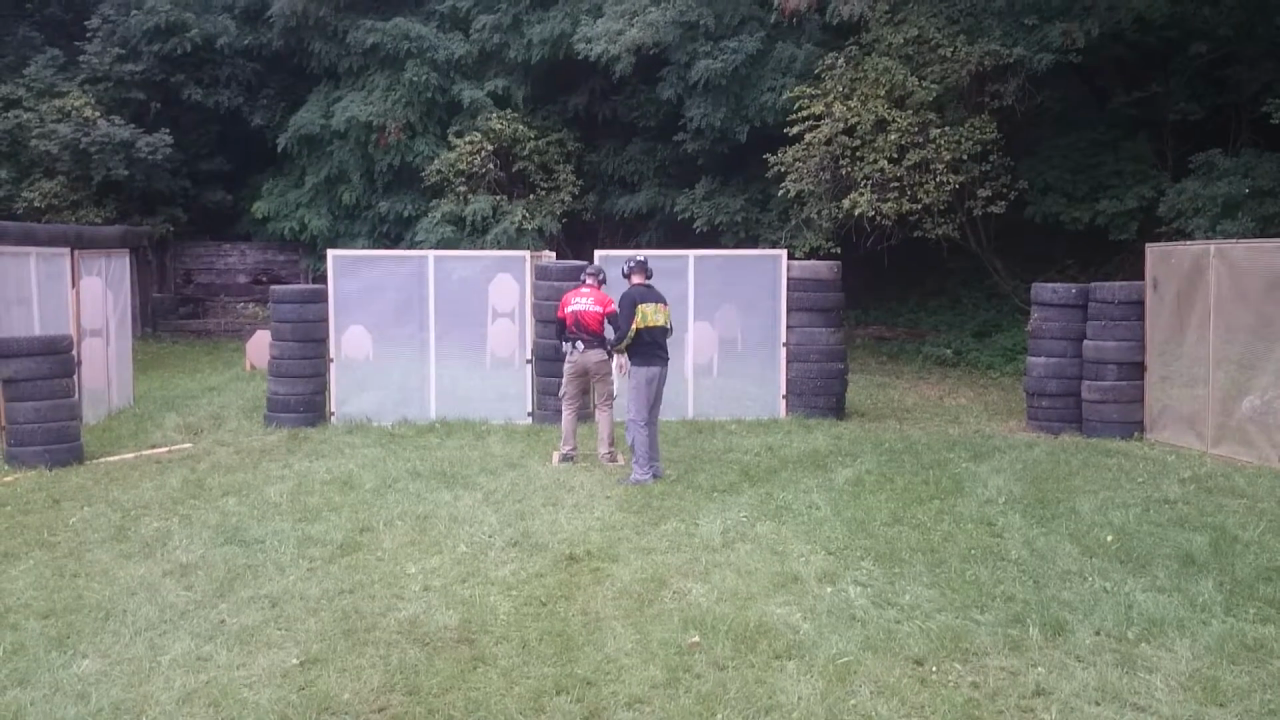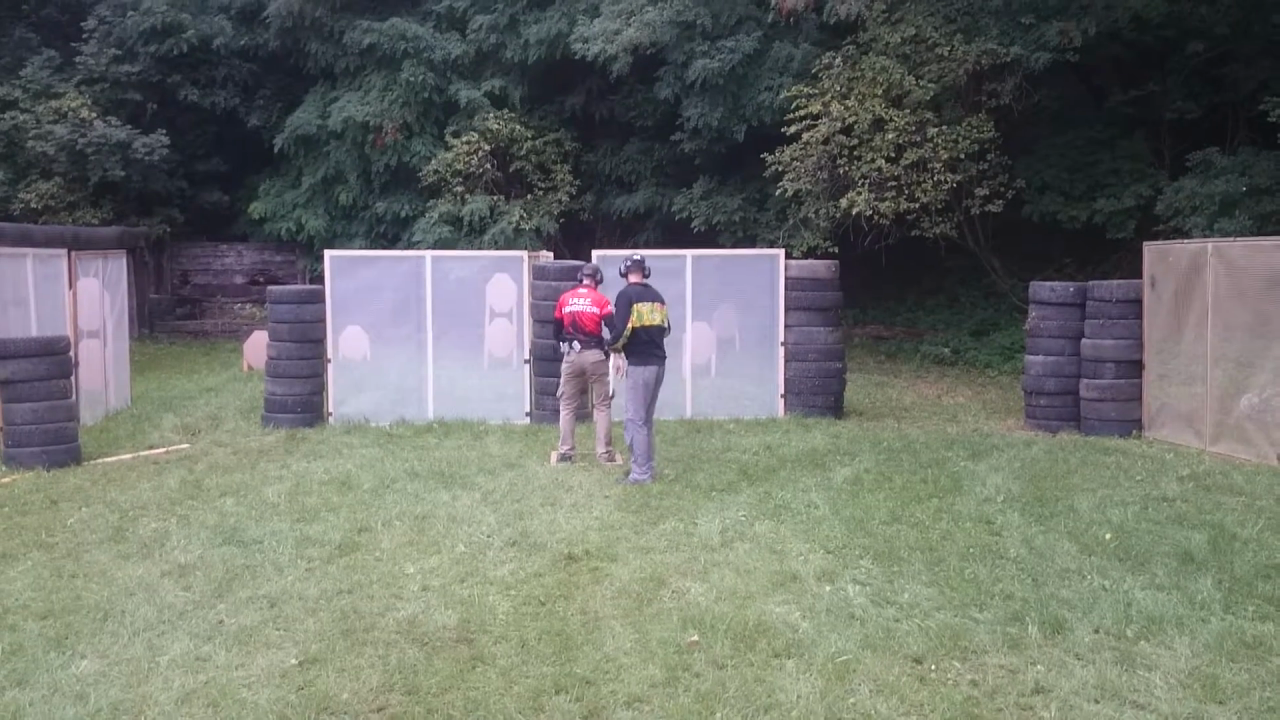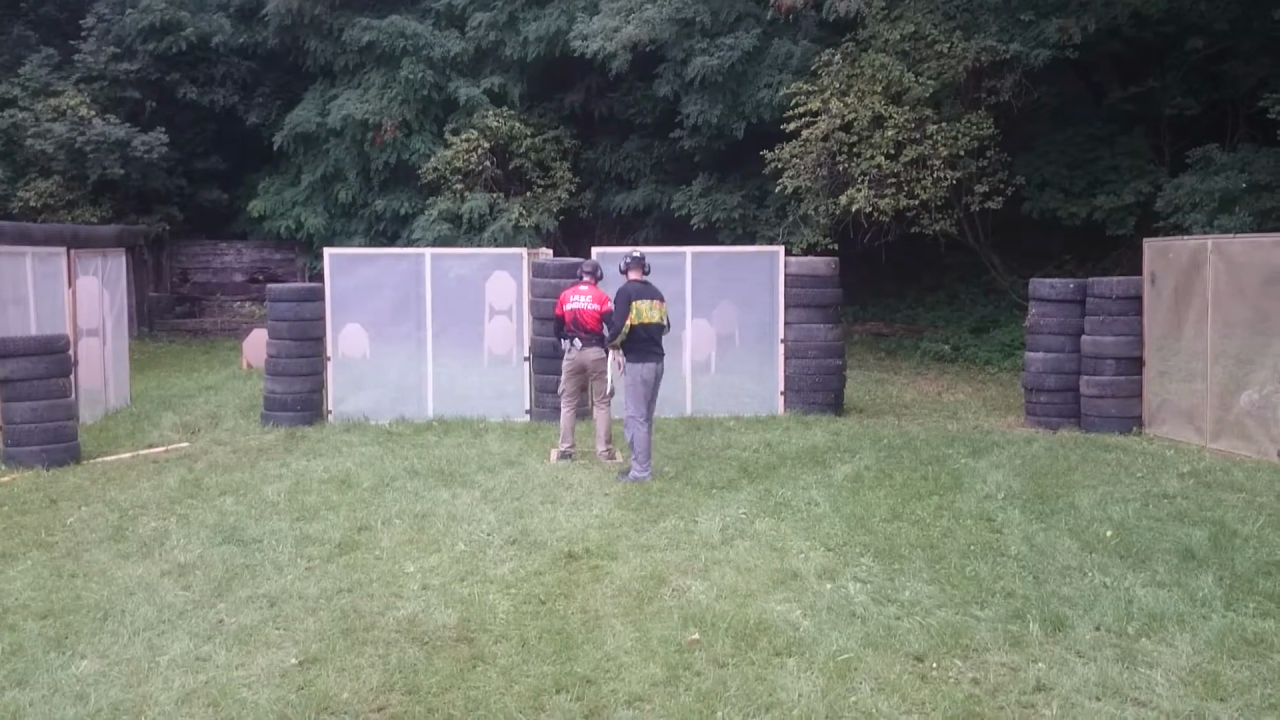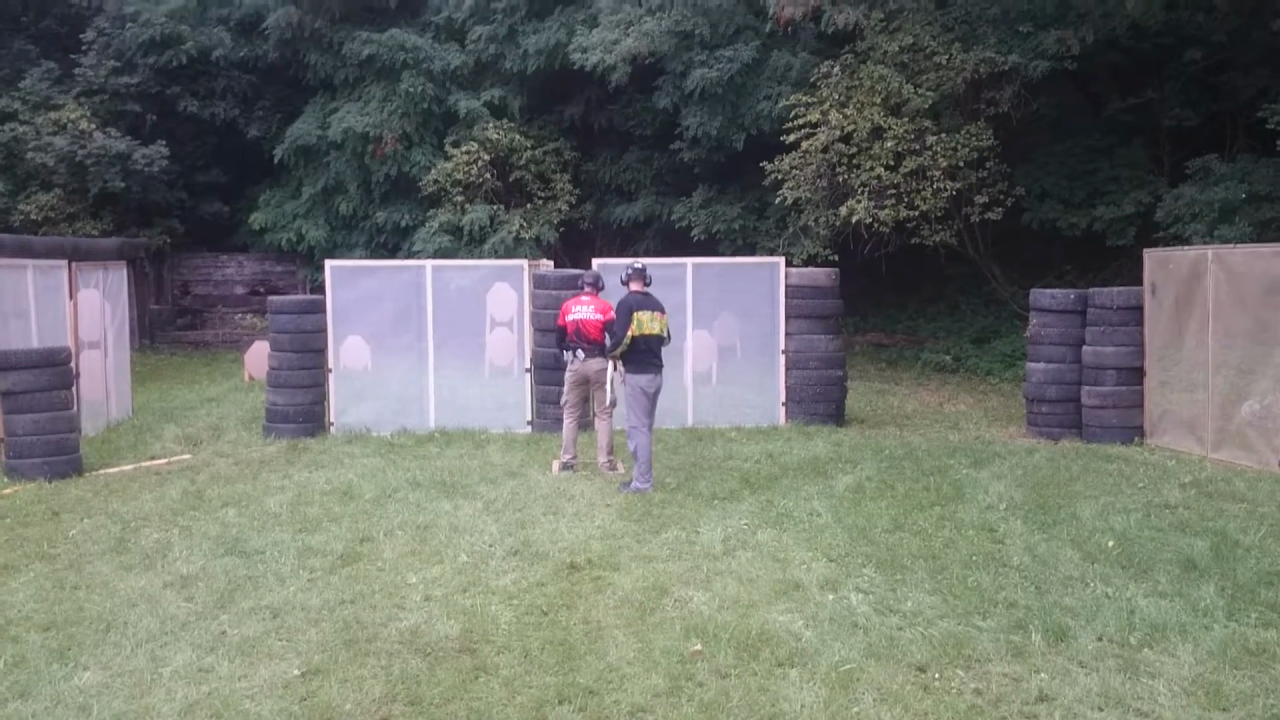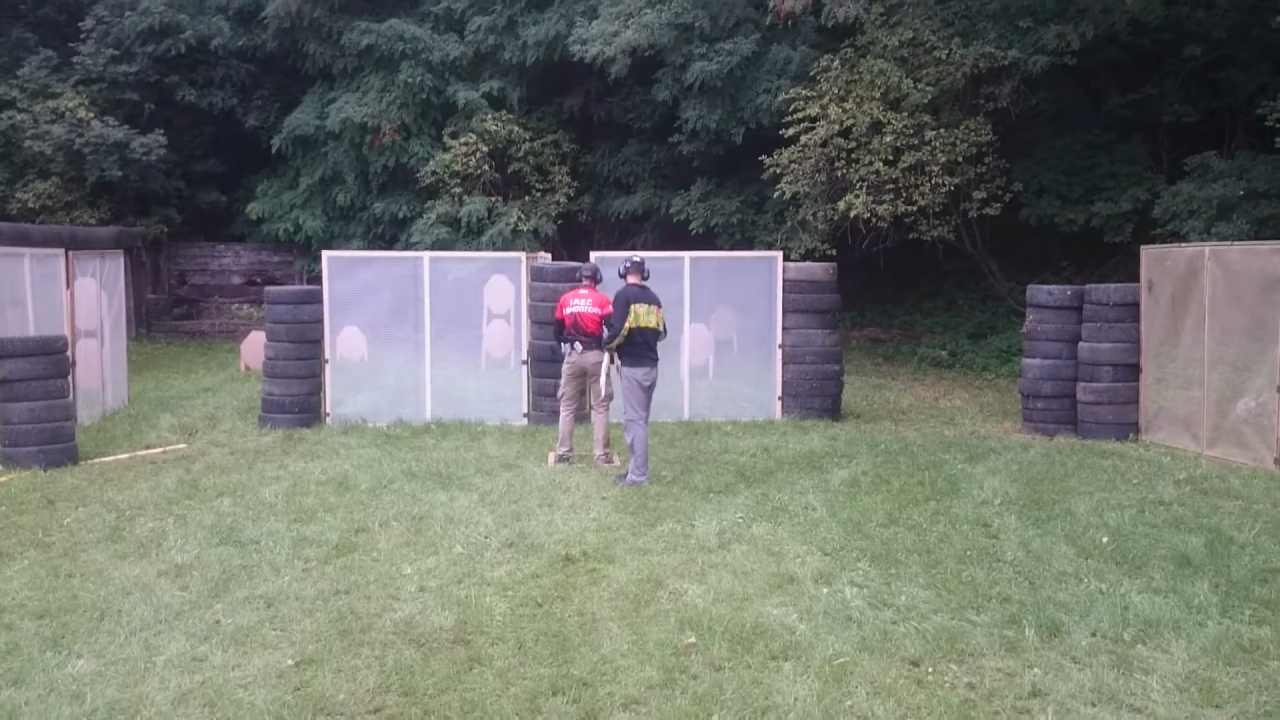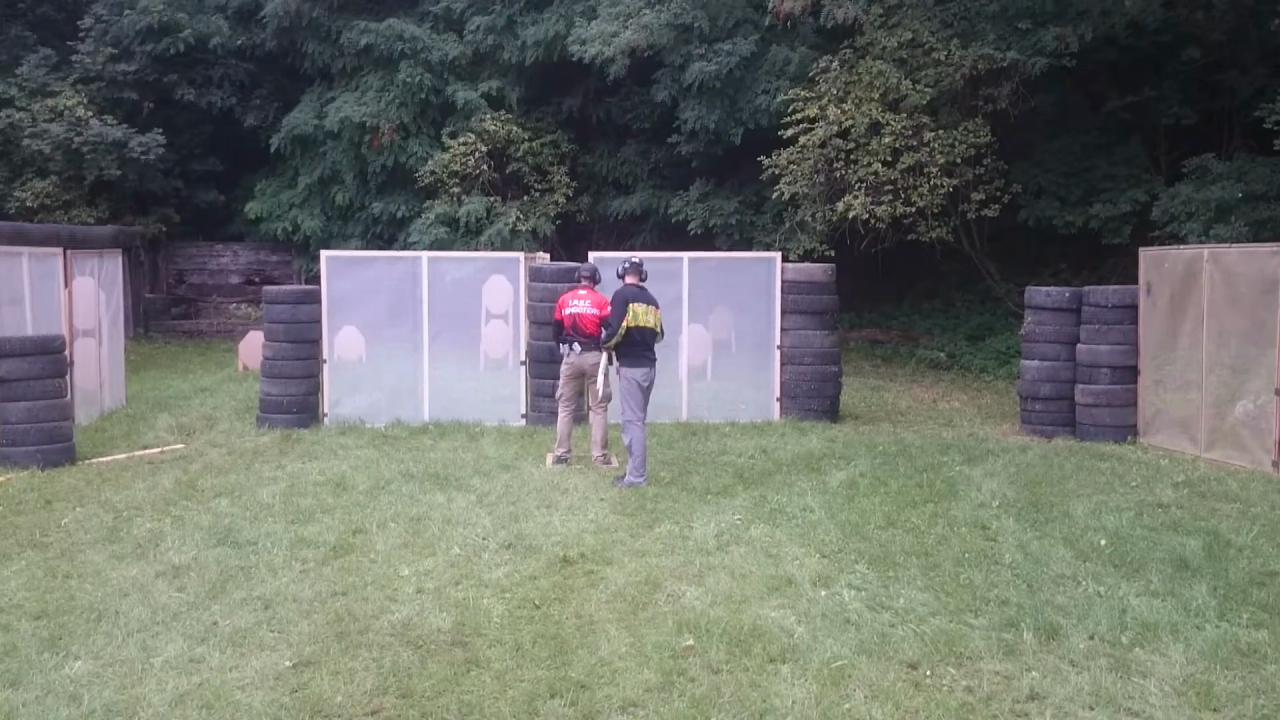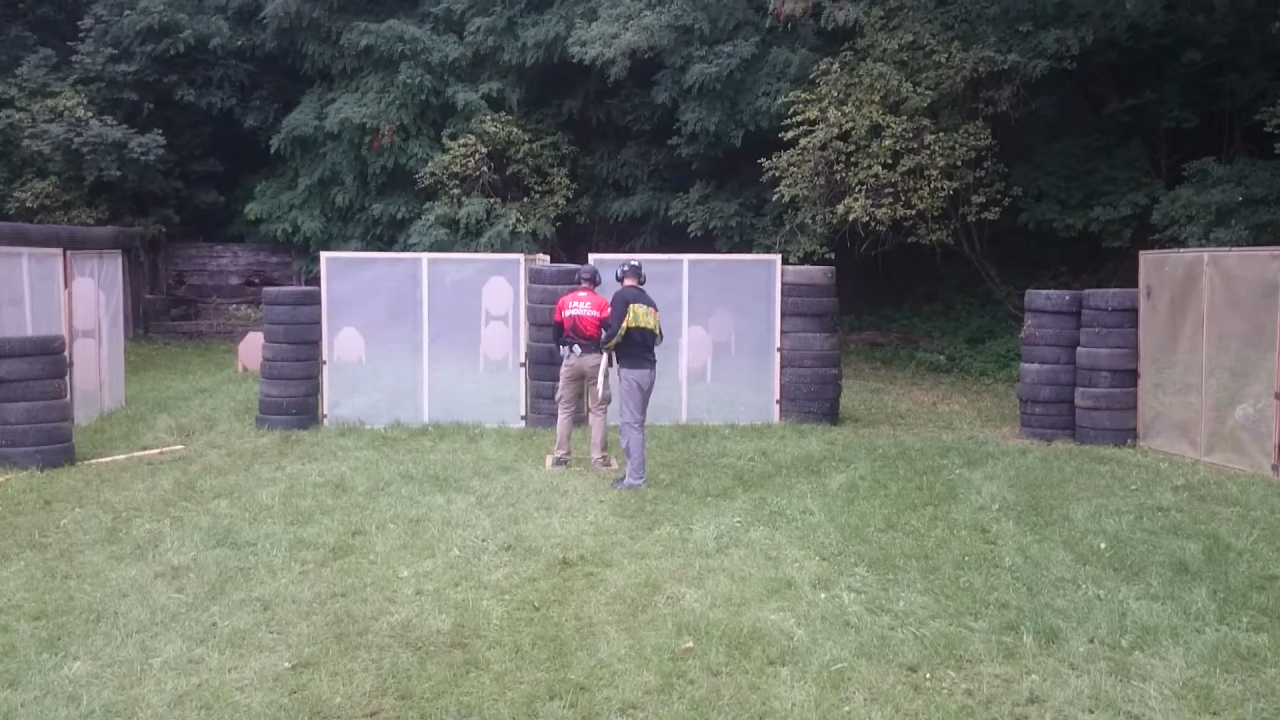
dt=0.1s
person 1, frame 1
left shoulder: (630, 295)
right shoulder: (659, 297)
left elbow: (626, 331)
right elbow: (668, 330)
left wrist: (616, 347)
left hip: (642, 364)
right hip: (660, 363)
left knee: (637, 420)
right knee: (651, 419)
left ankle: (642, 473)
right ankle: (653, 467)
person 1, frame 2
left shoulder: (626, 294)
right shoulder: (657, 296)
left elbow: (621, 330)
right elbow: (666, 329)
left wrist: (614, 347)
left hip: (639, 364)
right hip: (658, 362)
left knee: (635, 419)
right knee: (646, 418)
left ankle: (640, 473)
right ankle: (645, 467)
person 1, frame 3
left shoulder: (626, 291)
right shoulder: (656, 293)
left elbow: (620, 327)
right elbow: (665, 326)
left wrist: (612, 344)
left hip: (637, 361)
right hip: (656, 360)
left knee: (635, 417)
right knee: (646, 416)
left ankle: (640, 471)
right ankle: (641, 465)
person 1, frame 4
left shoulder: (627, 302)
right shoulder: (657, 304)
left elbow: (621, 337)
right elbow: (665, 338)
left wrist: (612, 353)
left hip: (637, 372)
right hip: (655, 372)
left knee: (637, 427)
right knee: (645, 426)
left ankle: (642, 482)
right ankle: (642, 477)
person 1, frame 5
left shoulder: (624, 295)
right shoulder: (654, 298)
left elbow: (618, 329)
right elbow: (661, 332)
left wrist: (608, 345)
left hip: (633, 365)
right hip: (651, 365)
left knee: (634, 420)
right knee: (640, 419)
left ankle: (638, 475)
right ankle: (638, 470)
person 1, frame 6
left shoulder: (622, 294)
right shoulder: (651, 299)
left elbow: (616, 328)
right elbow: (659, 334)
left wrist: (606, 345)
left hip: (631, 366)
right hip: (649, 365)
left knee: (631, 421)
right knee: (637, 420)
left ankle: (636, 477)
right ankle: (636, 471)
person 1, frame 7
left shoulder: (622, 296)
right shoulder: (649, 301)
left elbow: (616, 329)
right elbow: (658, 337)
left wrist: (606, 345)
left hip: (631, 367)
right hip: (648, 367)
left knee: (629, 423)
right knee: (637, 422)
left ankle: (636, 478)
right ankle: (635, 474)
person 2, frame 1
left shoulder: (567, 298)
right shoulder: (604, 298)
left elbow: (559, 330)
right elbow: (617, 327)
left hip: (574, 355)
right hip: (598, 355)
left knee: (569, 406)
right knee: (604, 405)
left ankle: (567, 453)
right ankle: (607, 453)
person 2, frame 2
left shoulder: (565, 299)
right shoulder: (601, 300)
left elbow: (556, 330)
left hip: (571, 355)
right hip: (595, 355)
left knee: (567, 406)
right knee: (602, 405)
left ankle: (565, 452)
right ankle: (604, 453)
person 2, frame 3
left shoulder: (565, 296)
right shoulder: (601, 296)
left elbow: (557, 327)
left hip: (572, 352)
right hip: (596, 352)
left knee: (568, 403)
right knee: (602, 403)
left ankle: (565, 450)
right ankle: (605, 450)
person 2, frame 4
left shoulder: (567, 306)
right shoulder: (604, 306)
left elbow: (560, 338)
left hip: (575, 363)
right hip: (599, 363)
left knee: (570, 414)
right knee: (604, 414)
left ankle: (567, 461)
right ankle: (606, 461)
person 2, frame 5
left shoulder: (565, 299)
right shoulder: (602, 300)
left elbow: (558, 331)
left hip: (573, 356)
right hip: (596, 356)
left knee: (567, 406)
right knee: (600, 406)
left ankle: (563, 454)
right ankle: (602, 454)
person 2, frame 6
left shoulder: (564, 300)
right shoulder: (601, 301)
left elbow: (556, 331)
left hip: (571, 356)
right hip: (595, 356)
left knee: (565, 407)
right knee: (599, 407)
left ankle: (561, 454)
right ankle: (600, 455)
person 2, frame 7
left shoulder: (564, 301)
right shoulder: (601, 302)
left elbow: (556, 333)
left hip: (571, 358)
right hip: (595, 359)
left knee: (565, 409)
right knee: (598, 409)
left ankle: (561, 456)
right ankle: (600, 457)
